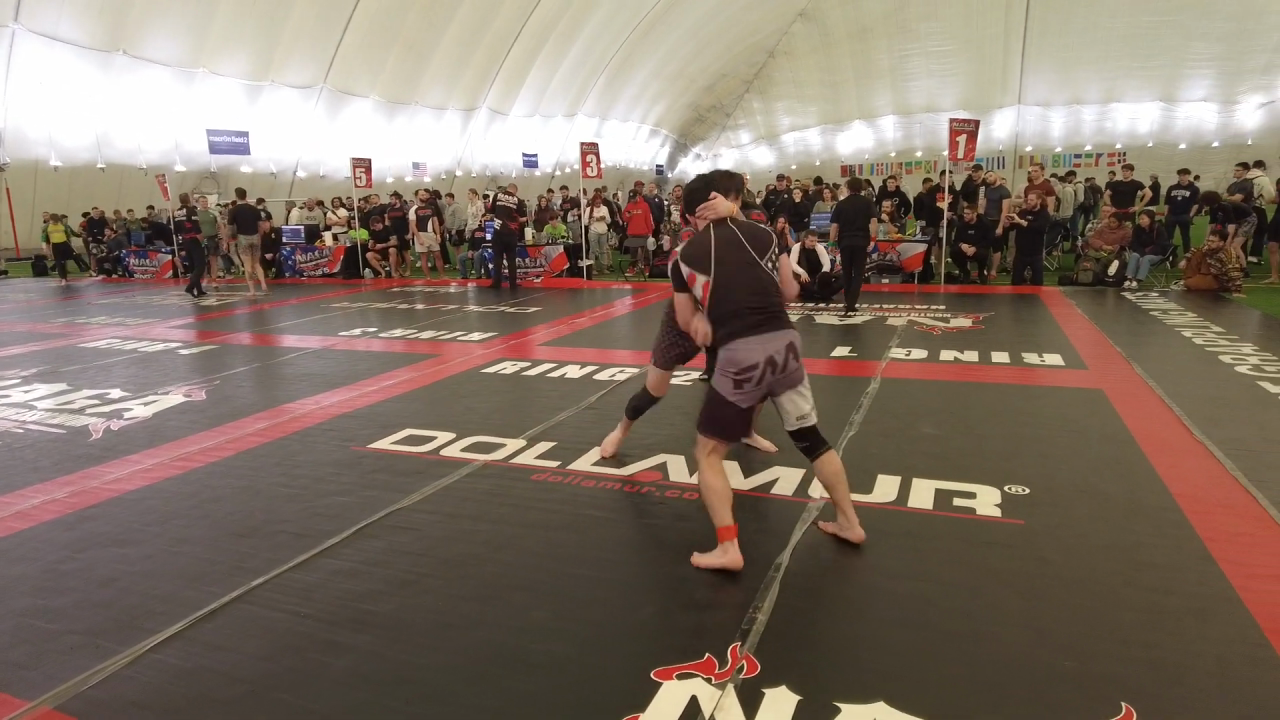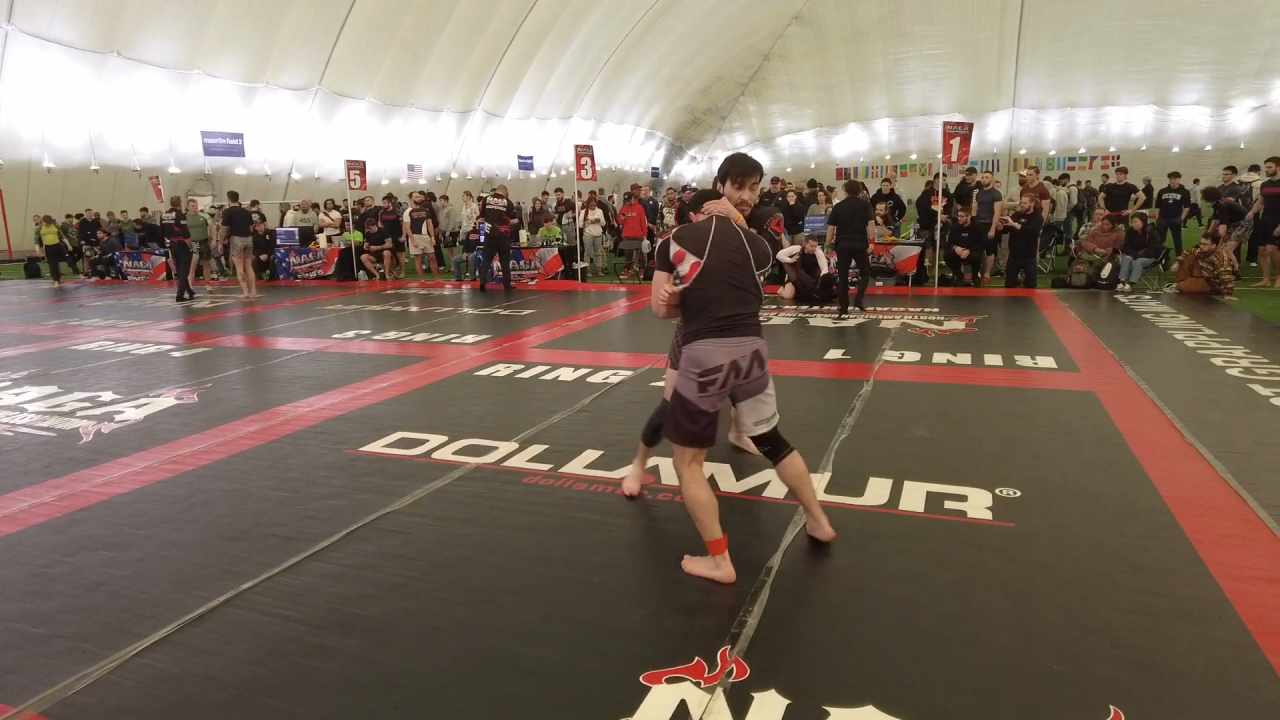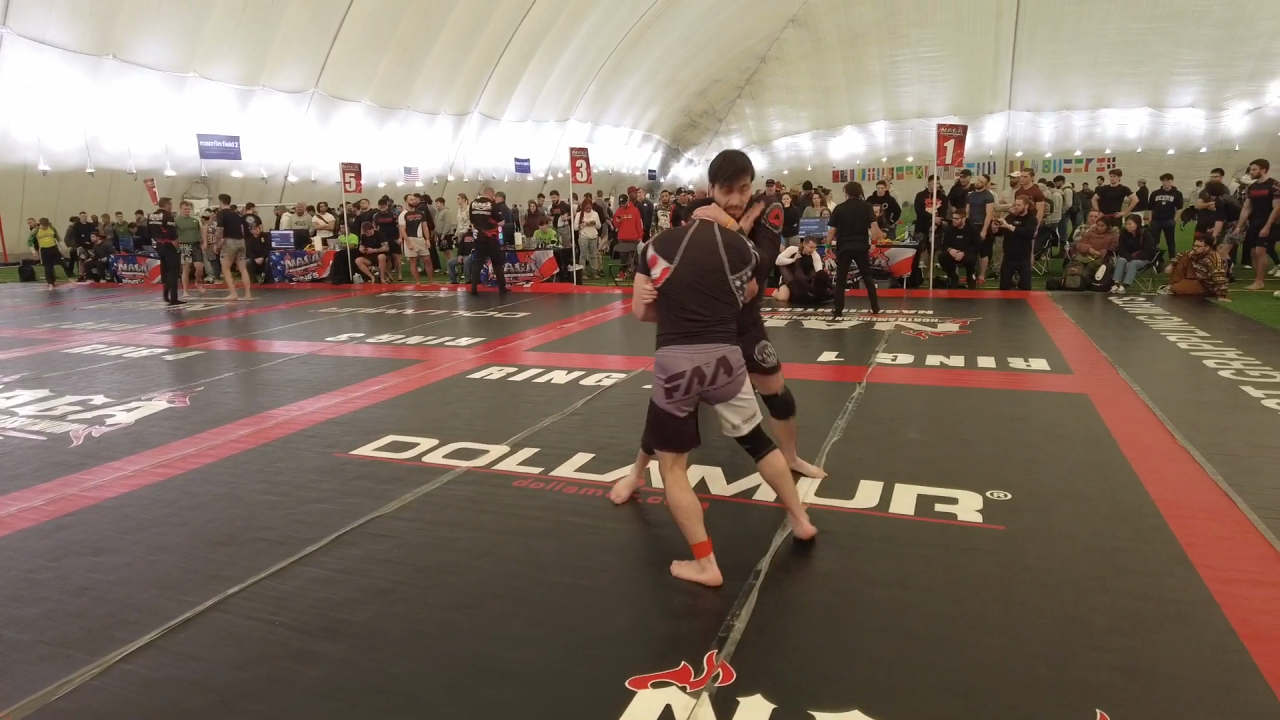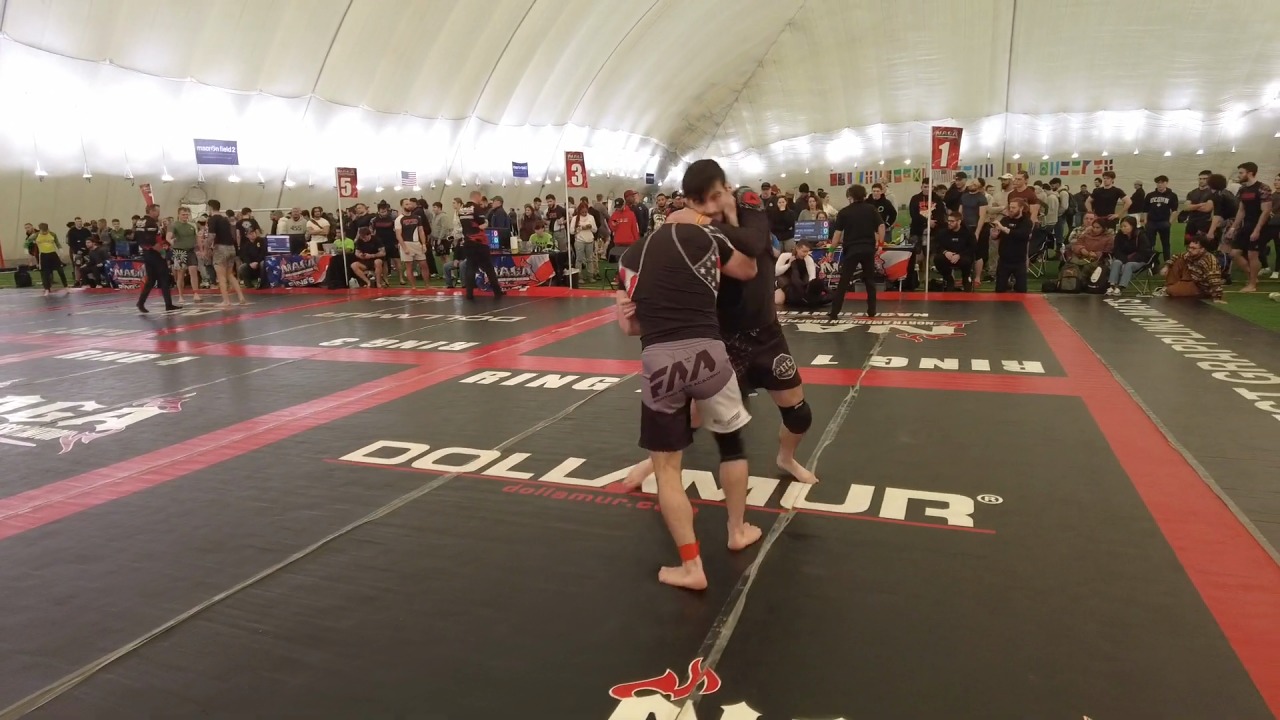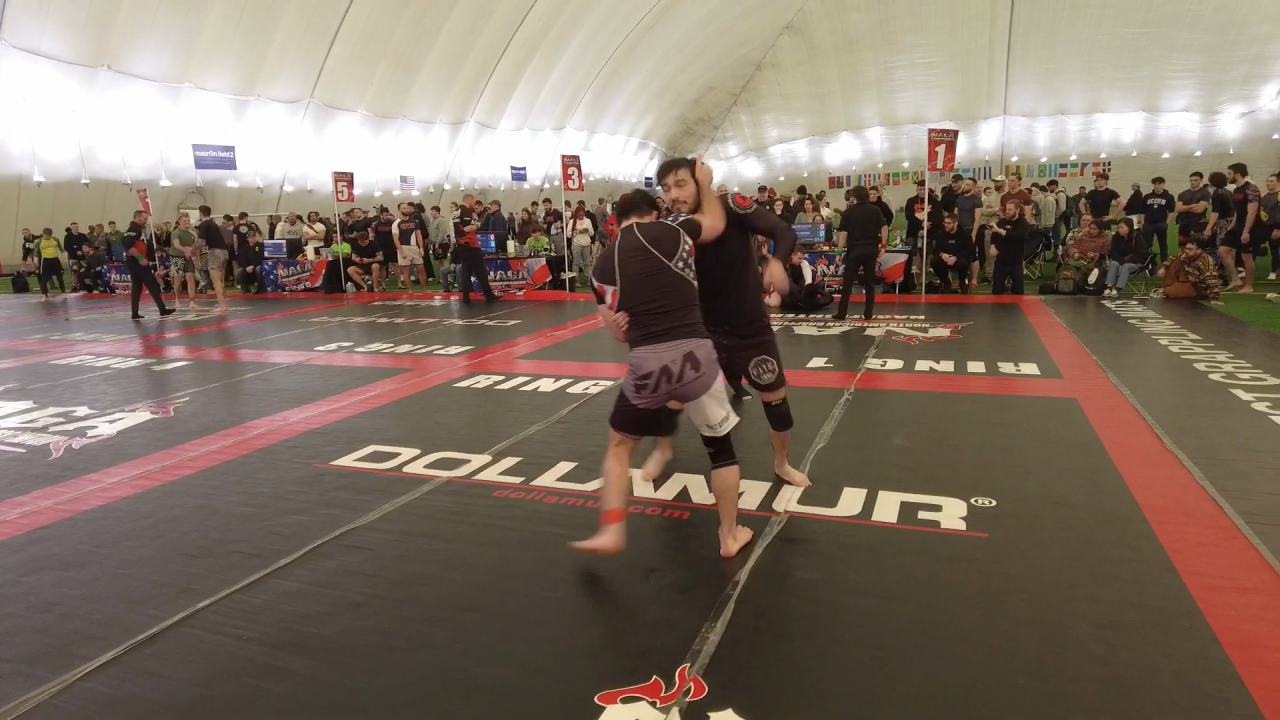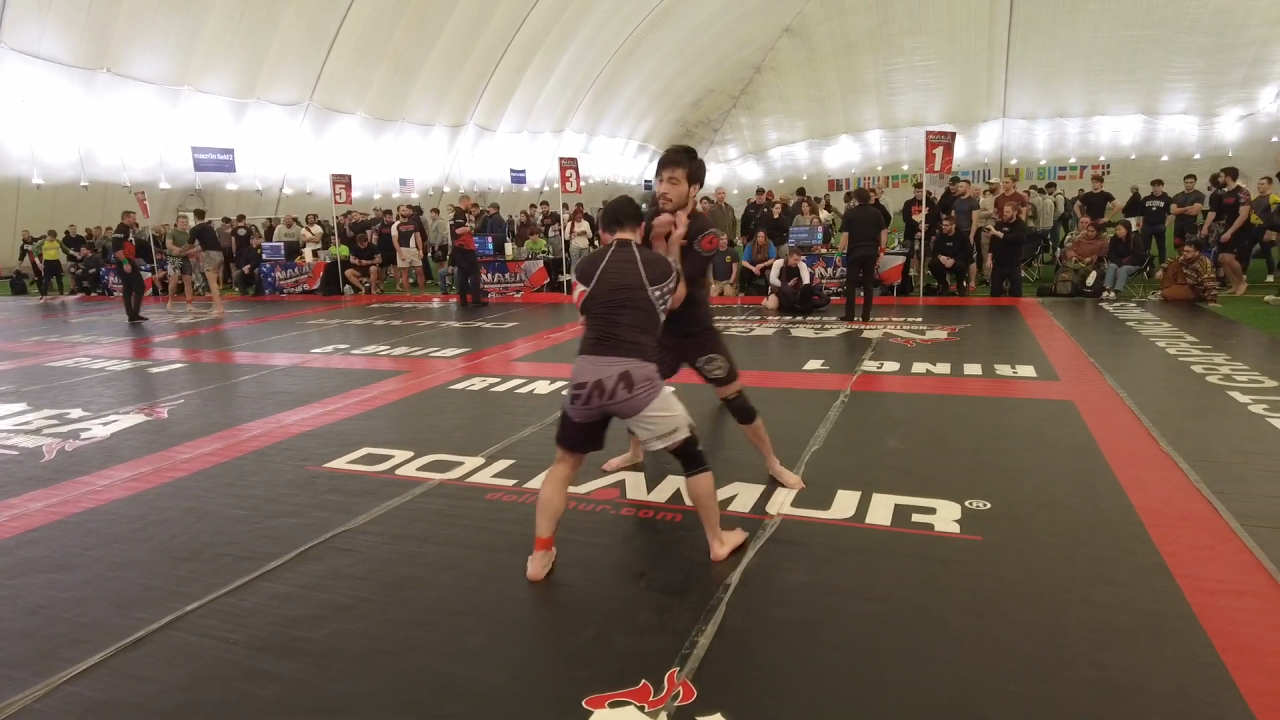
dt=0.2s
person 1, frame 1
left shoulder: (686, 256)
right shoulder: (759, 234)
left elbow: (687, 324)
left hip: (741, 356)
right hip: (783, 344)
left knee: (709, 451)
right knee: (810, 438)
left ankle: (728, 548)
right ankle: (849, 522)
person 1, frame 2
left shoulder: (679, 239)
right shoulder: (758, 245)
left elbow: (664, 308)
left hip: (704, 356)
right hip: (751, 350)
left knee: (687, 460)
right knee: (772, 442)
left ankle: (718, 560)
right ankle: (818, 522)
person 1, frame 3
left shoulder: (658, 244)
right shoulder: (742, 247)
left elbow: (641, 312)
left hip: (674, 361)
right hip: (724, 357)
left knee: (672, 465)
right knee: (757, 440)
left ankle: (705, 564)
right ankle: (800, 520)
person 1, frame 4
left shoulder: (631, 257)
right shoulder: (704, 236)
left elbow: (629, 326)
right elbow: (748, 271)
right wrist: (732, 215)
left hip: (659, 361)
right hip: (707, 352)
left knee: (666, 467)
right knee: (731, 443)
left ankle: (691, 566)
right ankle: (737, 530)
person 1, frame 5
left shoulder: (603, 265)
right shoulder: (672, 231)
left elbow: (617, 331)
right elbow: (716, 222)
right wrist: (705, 185)
left hip: (646, 362)
right hip: (694, 352)
left knee: (619, 444)
right knee: (721, 445)
left ankle: (611, 531)
right ankle: (730, 535)
person 1, frame 6
left shoulder: (584, 265)
right shoulder: (662, 265)
right elbow: (676, 300)
right wrist: (676, 241)
left hip: (588, 371)
right hip: (637, 375)
left knee: (565, 463)
right knee: (690, 453)
left ankle: (540, 557)
right ankle: (718, 540)
person 2, frame 1
right shoulder: (691, 235)
right elbow: (676, 269)
left wrist: (731, 211)
right knee: (654, 391)
left ankle: (746, 431)
right ankle: (621, 430)
person 2, frame 2
left shoulder: (767, 218)
right shoulder: (700, 226)
left elbow: (767, 257)
left wrist: (737, 218)
left hip: (735, 320)
right hip: (697, 319)
left knee: (750, 386)
right knee: (675, 402)
left ankle: (738, 435)
right ankle: (639, 462)
person 2, frame 3
left shoulder: (768, 211)
right shoulder: (696, 226)
left elbow: (763, 262)
left wrist: (729, 226)
left hip: (747, 323)
right hip: (703, 328)
left knee: (778, 394)
right knee: (673, 404)
left ankle: (790, 456)
right ankle: (637, 470)
person 2, frame 4
left shoulder: (747, 204)
right shoulder: (688, 237)
left elbow: (754, 245)
left wrist: (708, 226)
left hip: (765, 334)
right hip: (720, 337)
left knee: (798, 410)
right knee: (691, 416)
left ankle: (786, 458)
right ankle: (658, 460)
person 2, frame 5
left shoulder: (732, 207)
left elbow: (784, 233)
left wrist: (776, 262)
left hip: (750, 328)
right hip: (706, 329)
left knee: (776, 402)
left ankle: (781, 464)
right ankle: (664, 451)
person 2, frame 6
left shoulder: (702, 230)
right shoulder: (653, 219)
left elbow: (683, 286)
left wrist: (670, 243)
left hip: (693, 331)
right hip: (657, 328)
left knee: (735, 398)
left ankle: (773, 464)
right ankle: (636, 452)
